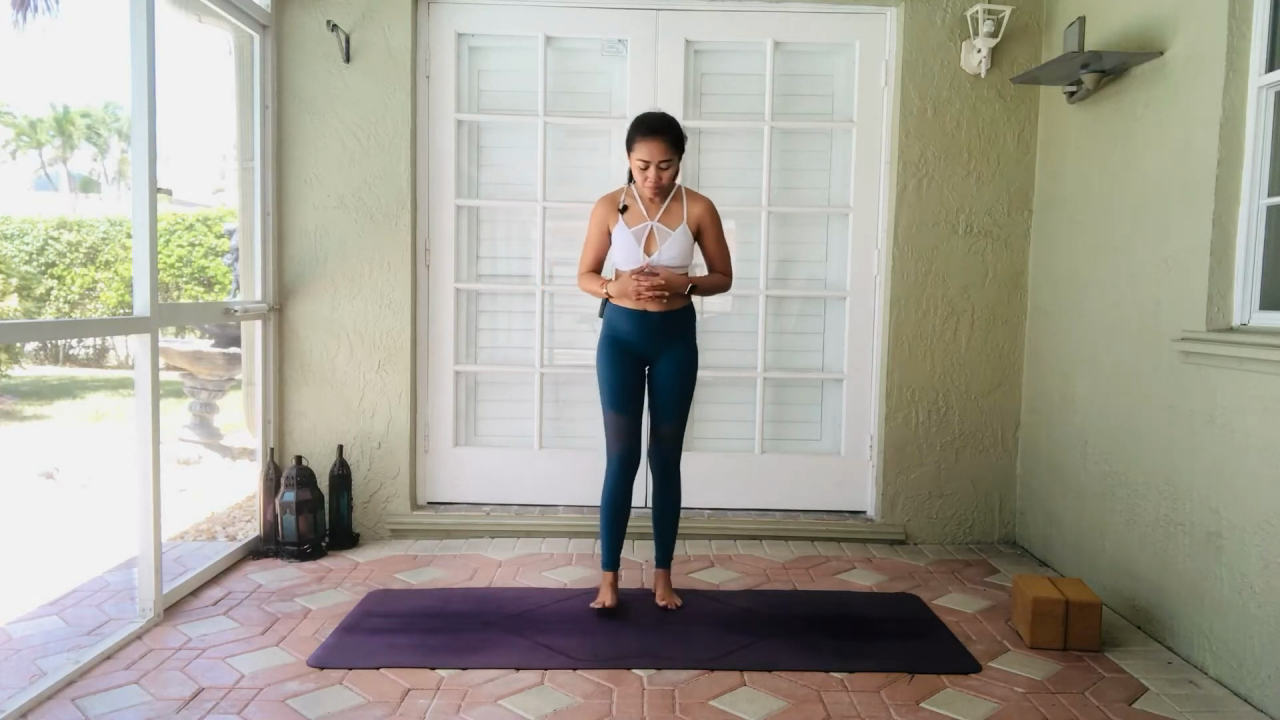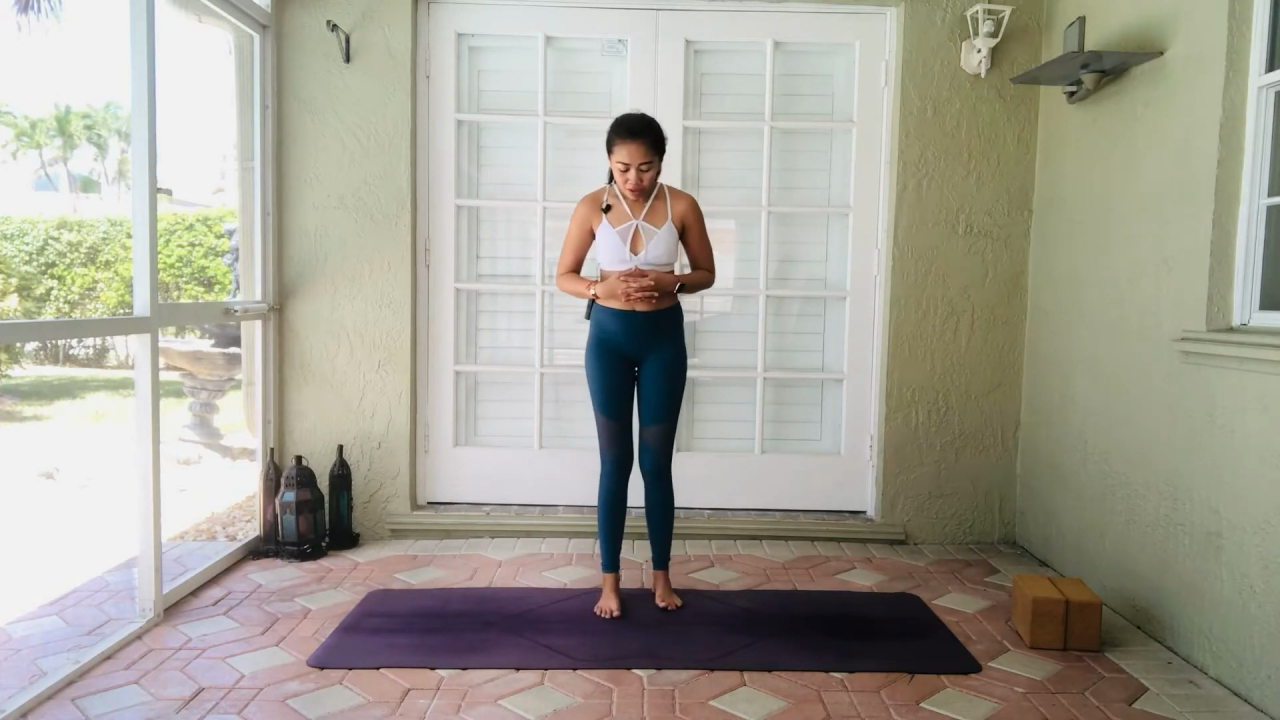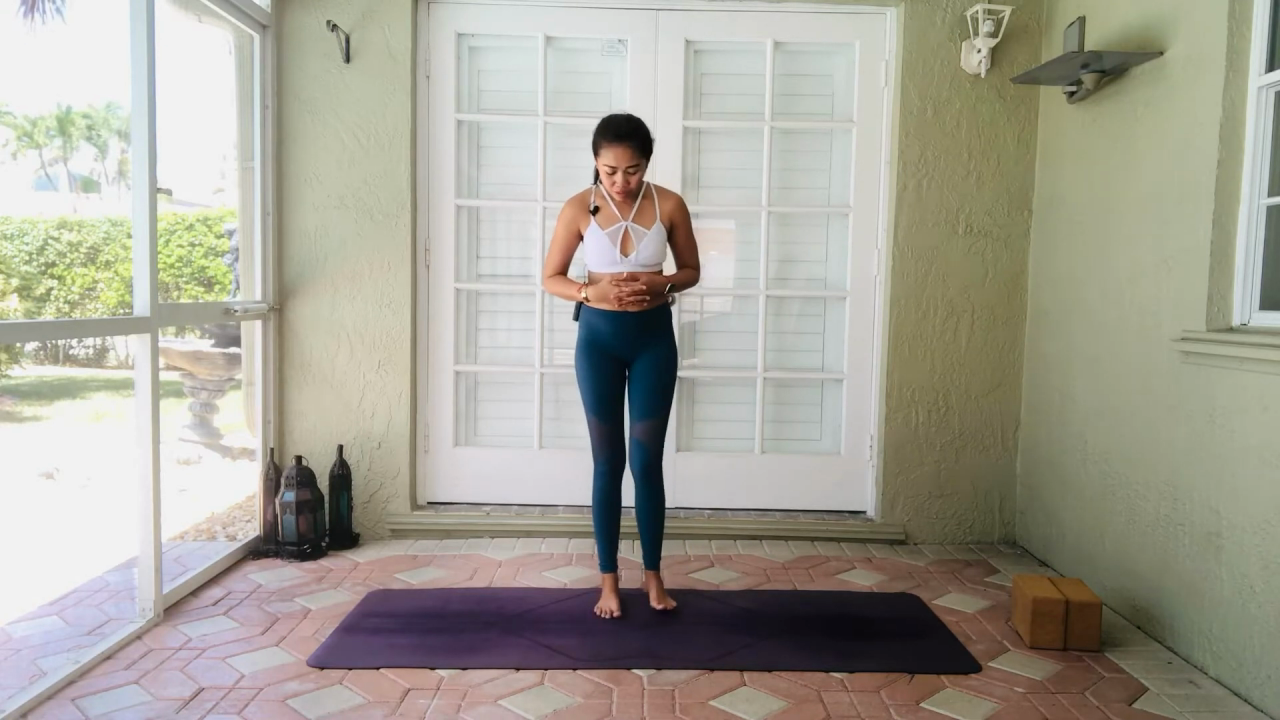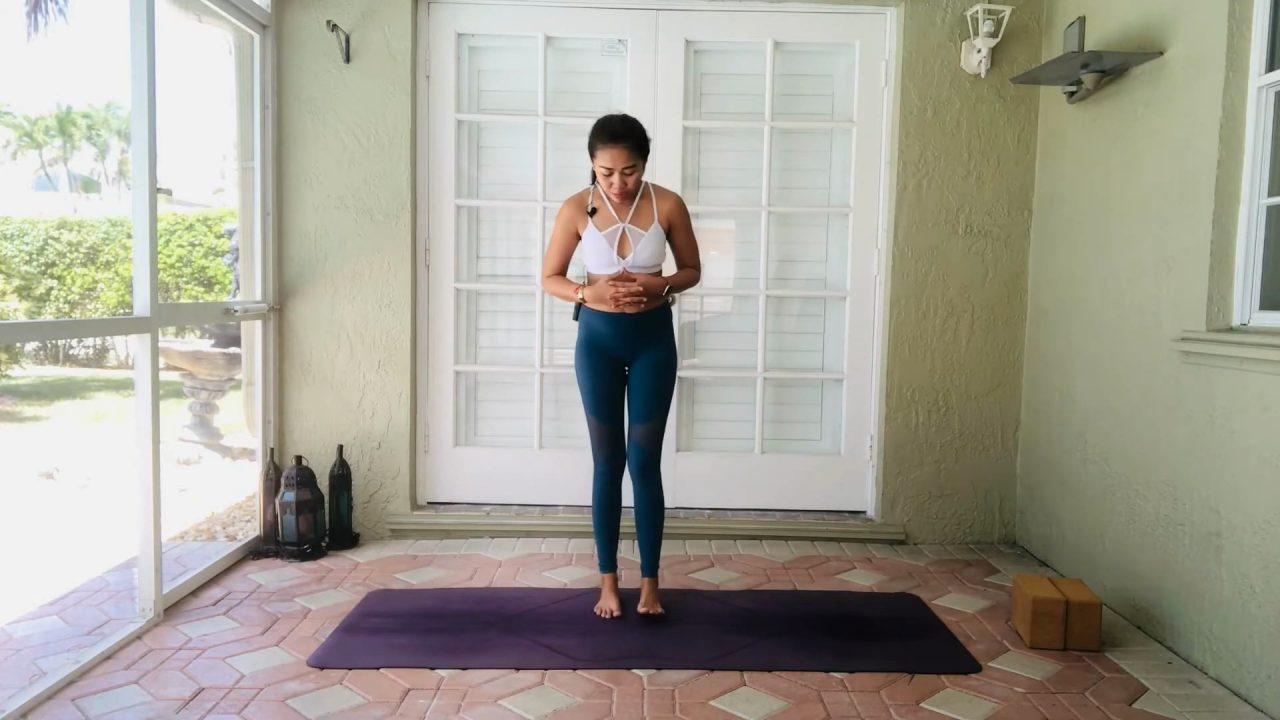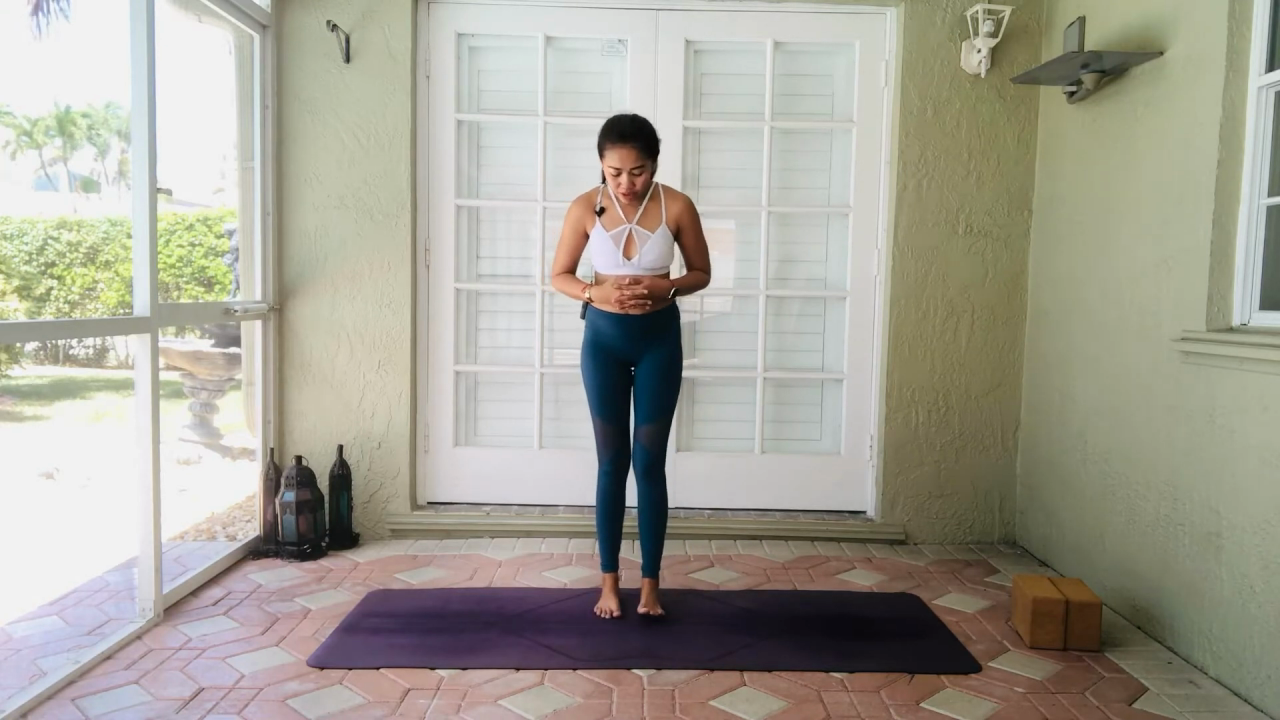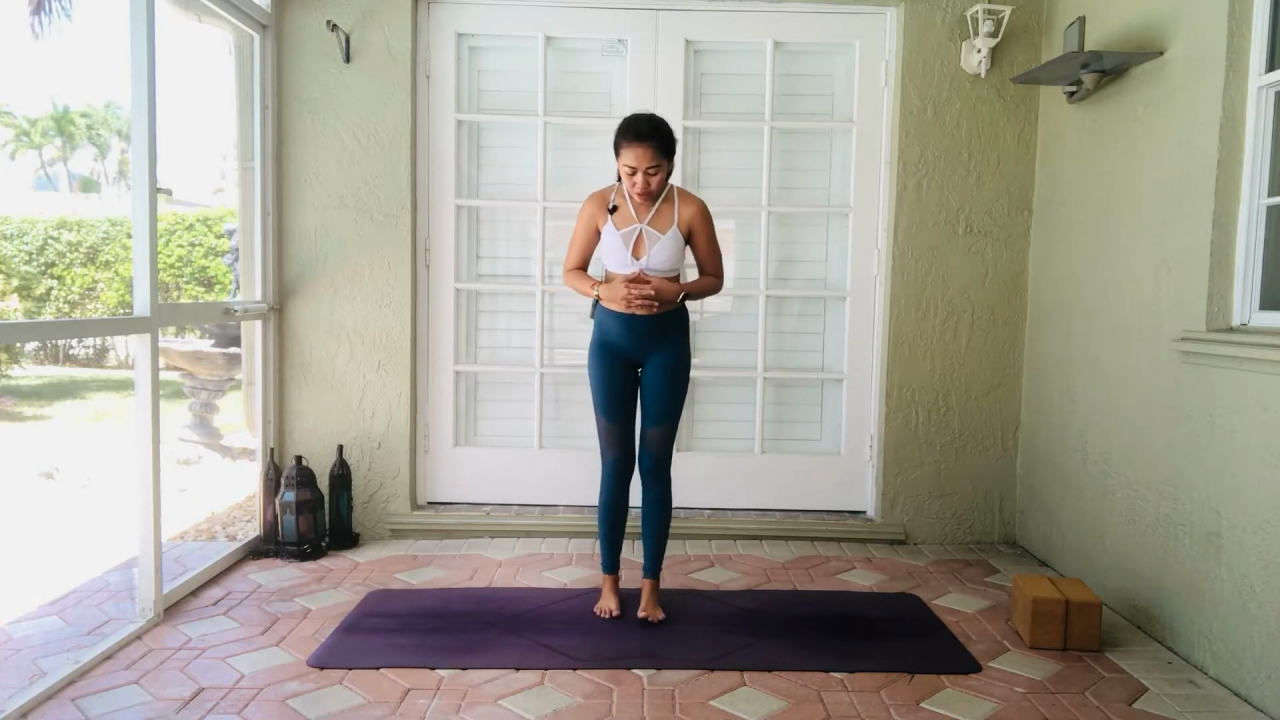
dt=0.3s
person 1, frame 1
left shoulder: (698, 209)
right shoulder: (608, 207)
left elbow: (723, 277)
right elbow: (585, 276)
left wrist: (683, 284)
right wrist: (615, 287)
left hip: (674, 337)
right hip: (620, 336)
left knee: (666, 460)
right knee: (622, 457)
left ankle: (662, 573)
right ankle: (609, 577)
person 1, frame 2
left shoulder: (682, 206)
right shoulder: (592, 206)
left elbow: (706, 273)
right elbow: (564, 275)
left wrist: (671, 283)
right wrist: (601, 288)
left hip: (663, 336)
right hip: (609, 336)
left knee: (656, 460)
right knee: (614, 461)
left ankle: (661, 573)
right ankle: (609, 580)
person 1, frame 3
left shoulder: (669, 205)
right shoulder: (579, 208)
left elbow: (692, 271)
right elbow: (551, 278)
left wrist: (662, 285)
right wrist: (592, 292)
left hip: (653, 336)
right hip: (599, 337)
left knee: (647, 459)
right knee: (608, 461)
left ankle: (653, 575)
right ankle: (608, 581)
person 1, frame 4
left shoulder: (668, 205)
right shoulder: (576, 208)
left elbow: (692, 269)
right elbow: (550, 278)
left wrist: (660, 286)
right wrist: (590, 292)
left hip: (653, 337)
right hip: (598, 337)
left knee: (645, 461)
right knee: (608, 461)
left ankle: (649, 581)
right ankle: (608, 580)
person 1, frame 5
left shoulder: (677, 207)
right shoulder: (585, 208)
left elbow: (702, 272)
right elbow: (559, 276)
left wrist: (667, 287)
right wrist: (596, 293)
left hip: (659, 339)
right hip: (604, 338)
left knee: (649, 462)
right knee: (612, 462)
left ankle: (650, 583)
right ankle: (609, 581)
person 1, frame 6
left shoulder: (690, 210)
right shoulder: (598, 205)
left elbow: (714, 278)
right elbow: (571, 271)
left wrist: (675, 291)
right wrist: (605, 290)
left hip: (666, 340)
right hip: (611, 338)
left knee: (655, 464)
right knee: (616, 463)
left ankle: (651, 585)
right ankle: (609, 580)
